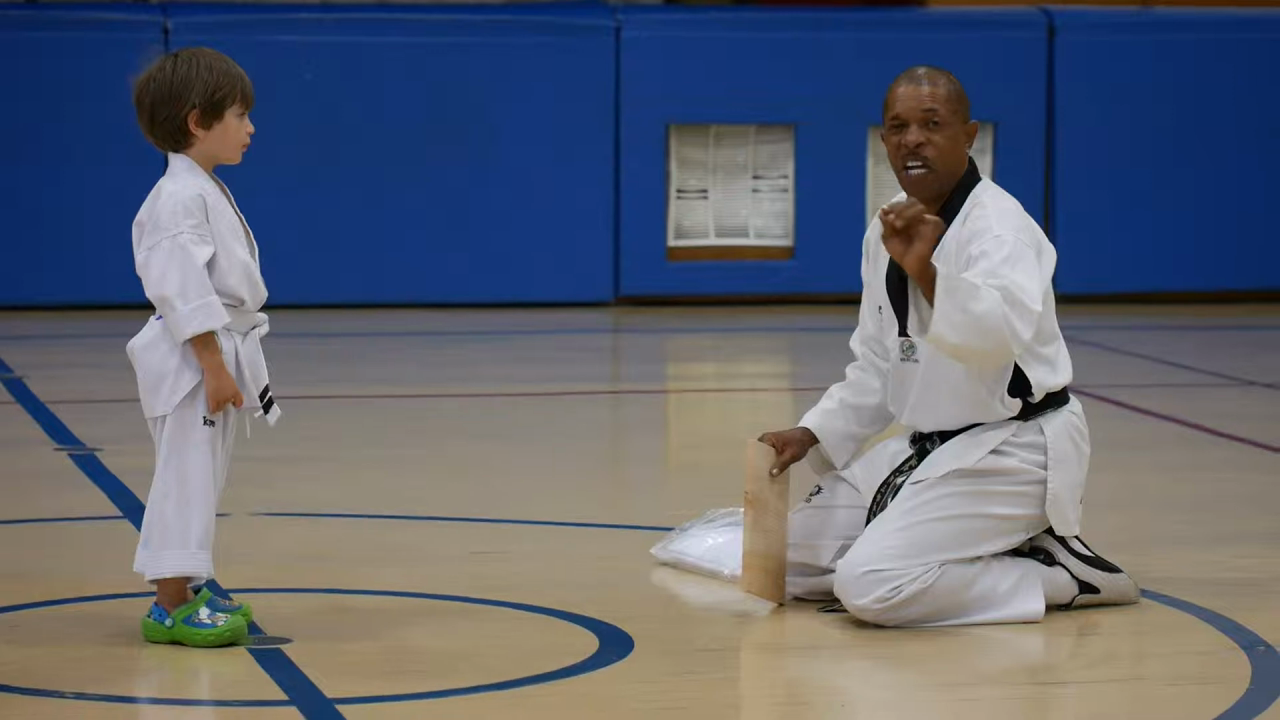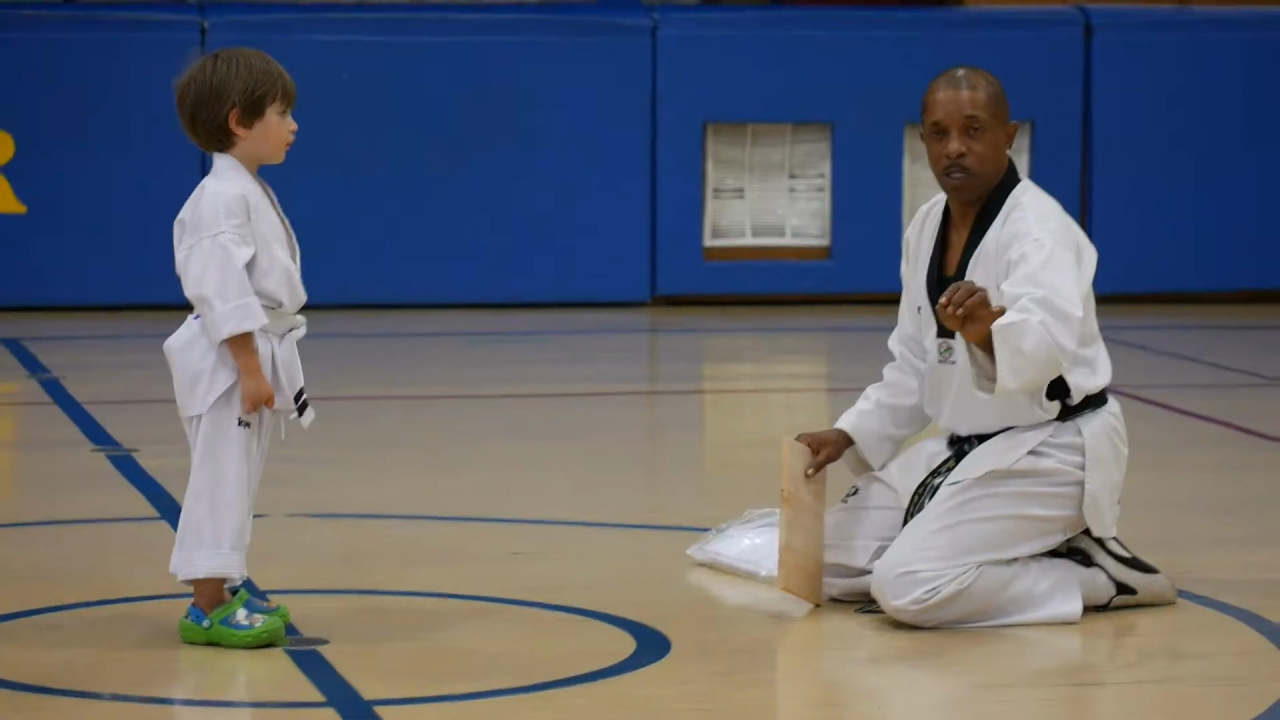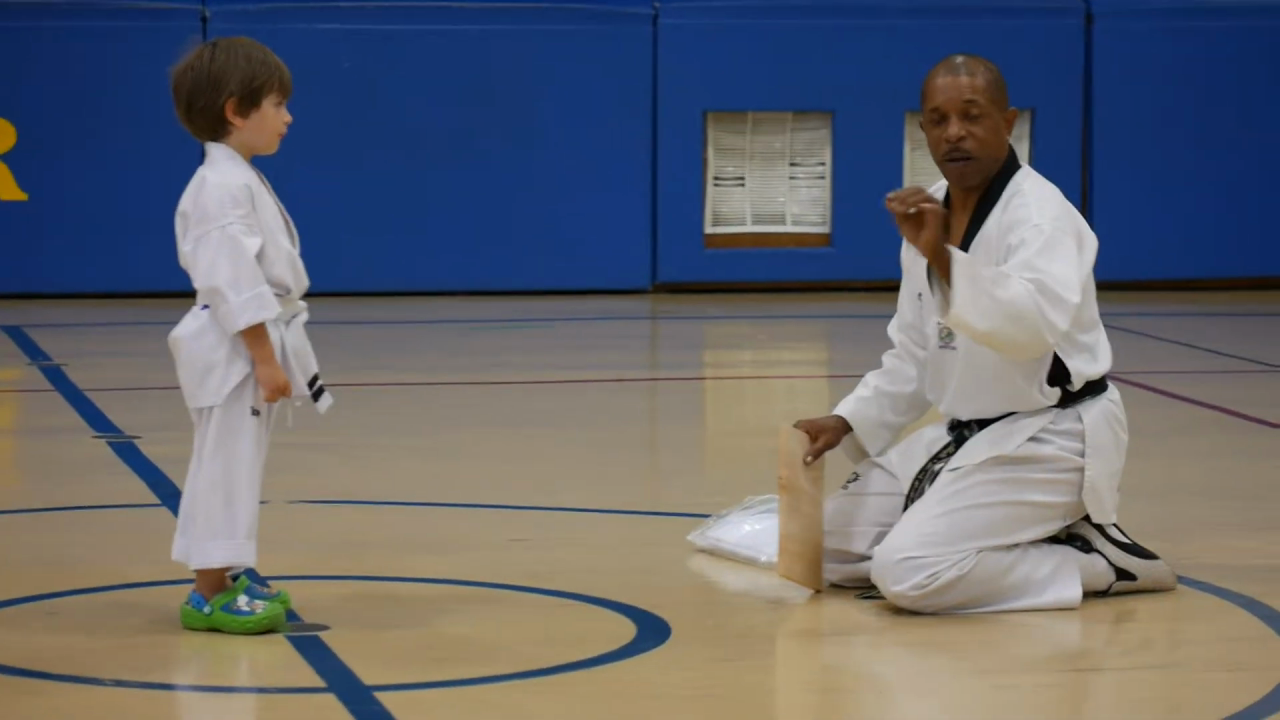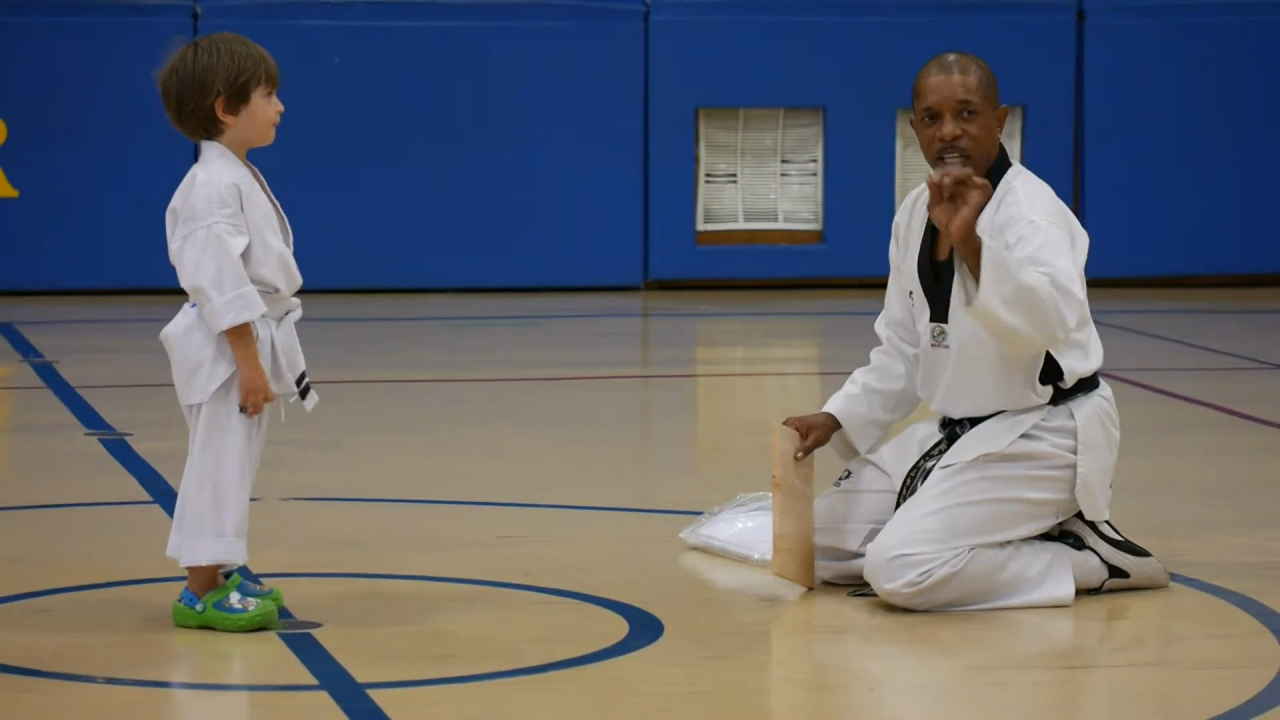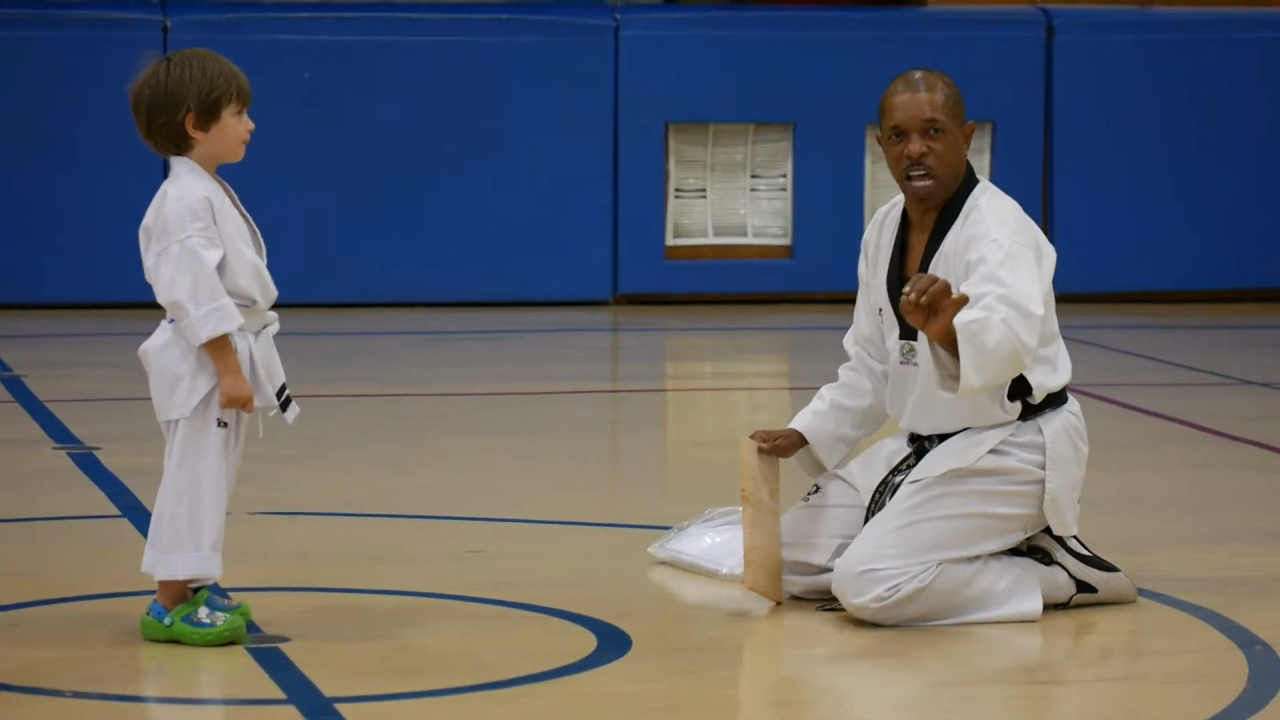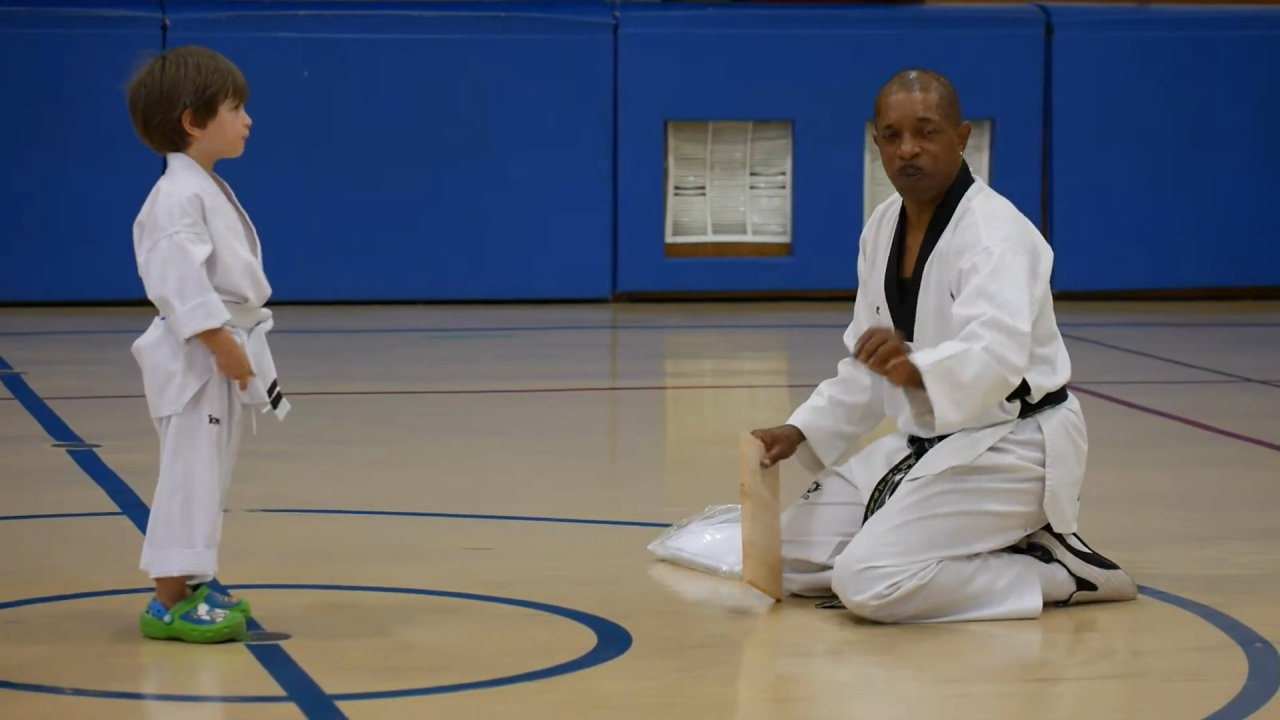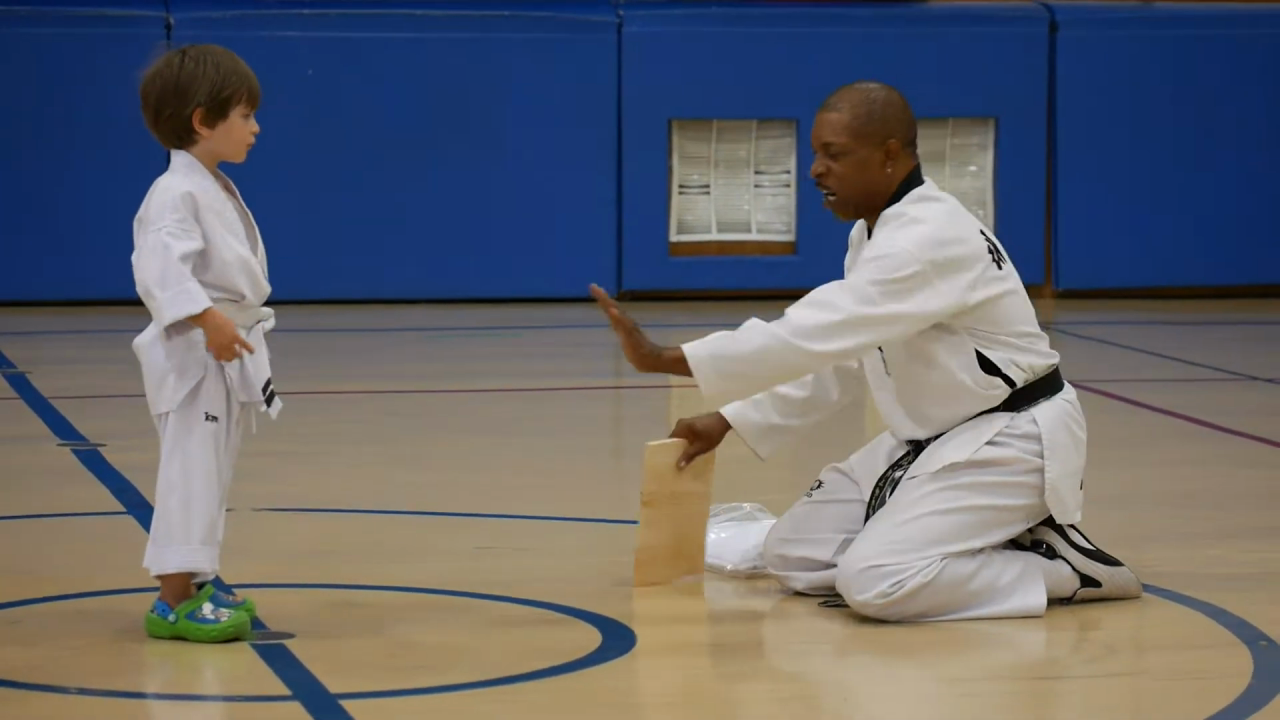
dt=0.7s
person 1, frame 1
left shoulder: (206, 192)
right shoulder: (180, 197)
right elbow: (183, 293)
right wrist: (215, 367)
left hip: (216, 357)
right hip: (194, 360)
left knee: (203, 476)
right knee: (186, 477)
left ankle: (189, 588)
right ankle: (171, 606)
person 1, frame 2
left shoulder: (251, 192)
right shoulder: (223, 196)
right elbow: (223, 292)
right wrist: (250, 369)
left hip: (254, 358)
right hip: (229, 360)
left knee: (237, 478)
right knee: (220, 478)
left ankle: (225, 590)
right ankle: (208, 607)
person 1, frame 3
left shoulder: (240, 181)
right shoulder: (223, 186)
right elbow: (232, 283)
left wrist: (270, 355)
right wrist: (265, 358)
left hip: (252, 348)
right hip: (234, 349)
left knee: (238, 464)
right knee: (225, 465)
left ankle: (227, 578)
right ankle: (209, 593)
person 1, frame 4
left shoulder: (239, 177)
right shoulder: (214, 184)
right elbow: (219, 284)
right wrist: (248, 361)
left hip: (251, 344)
right hip: (227, 348)
left knee: (233, 462)
right knee: (217, 463)
left ankle: (222, 573)
right ankle: (201, 591)
person 1, frame 5
left shoulder: (210, 193)
right shoulder: (185, 200)
right elbow: (195, 295)
right wrist: (229, 369)
left hip: (228, 359)
right hip: (203, 362)
left knee: (211, 477)
right knee: (193, 478)
left ankle: (194, 589)
right ankle: (170, 604)
person 1, frame 6
left shoulder: (209, 189)
right shoulder: (179, 196)
right elbow: (180, 284)
left wrist: (236, 347)
right wrist: (225, 345)
left hip: (220, 355)
right hip: (196, 358)
left knee: (208, 473)
right knee: (189, 473)
left ankle: (192, 585)
right ankle: (169, 602)
person 1, frame 7
left shoulder: (217, 188)
right shoulder: (176, 193)
right elbow: (159, 272)
left wrist: (232, 329)
right wrist: (211, 321)
left hip: (223, 354)
right hip: (194, 355)
left knee: (212, 472)
right knee: (191, 472)
left ankle: (196, 582)
right ankle: (174, 600)
person 2, frame 1
left shoulder: (999, 225)
right shoulder: (894, 224)
left elbow: (1000, 332)
right elbow: (878, 364)
left wrist: (923, 272)
right wrist: (813, 433)
left hip: (1013, 450)
right hip: (926, 445)
left knee: (869, 586)
right knee: (796, 563)
left ankle: (1061, 574)
right ankle: (1002, 553)
person 2, frame 2
left shoulder: (1039, 229)
right shoulder: (927, 225)
left elbow: (1044, 343)
right elbow: (913, 366)
left wrist: (987, 330)
right wrist: (849, 434)
left hip: (1049, 450)
right hip: (963, 447)
left knee: (908, 591)
right knee: (832, 565)
left ankle: (1097, 575)
right ankle: (1036, 554)
person 2, frame 3
left shoulder: (1041, 214)
right shoulder: (932, 209)
left elbow: (1035, 321)
right elbow: (915, 351)
left wrist: (944, 259)
right wrist: (849, 421)
left hip: (1049, 438)
right hip: (966, 433)
left knee: (907, 574)
right knee: (836, 549)
left ankle: (1097, 561)
right ankle: (1043, 541)
person 2, frame 4
left shoulder: (1030, 210)
right shoulder: (915, 212)
left elbow: (1047, 316)
right elbow: (903, 347)
left wrist: (968, 245)
right wrist: (837, 418)
left hip: (1043, 435)
right hip: (956, 430)
left knee: (899, 572)
right knee: (827, 545)
left ankle: (1088, 558)
right ankle: (1025, 540)
person 2, frame 5
left shoulder: (999, 231)
right shoulder: (884, 228)
left elbow: (1008, 341)
right elbow: (871, 365)
left wrist: (947, 330)
right wrist: (803, 435)
left hip: (1011, 450)
right hip: (925, 444)
left knee: (867, 586)
right knee: (794, 559)
left ankle: (1053, 572)
right ankle: (998, 553)
person 2, frame 6
left shoulder: (995, 233)
right shoulder: (884, 225)
left elbow: (992, 358)
right elbow: (871, 355)
left wrist: (911, 369)
right wrist: (801, 431)
left hip: (1009, 448)
right hip: (928, 439)
left knee: (868, 584)
right knee: (792, 557)
left ankle: (1055, 571)
right ankle: (1000, 549)
person 2, frame 7
left shoulder: (926, 238)
right shoulder: (876, 228)
left elbow: (811, 337)
right elbow: (836, 354)
left wrist: (665, 360)
right wrist: (727, 421)
left hip: (1010, 441)
right hip: (931, 438)
left knee: (873, 583)
right knee: (793, 556)
left ankle: (1061, 563)
right ankle: (997, 542)
